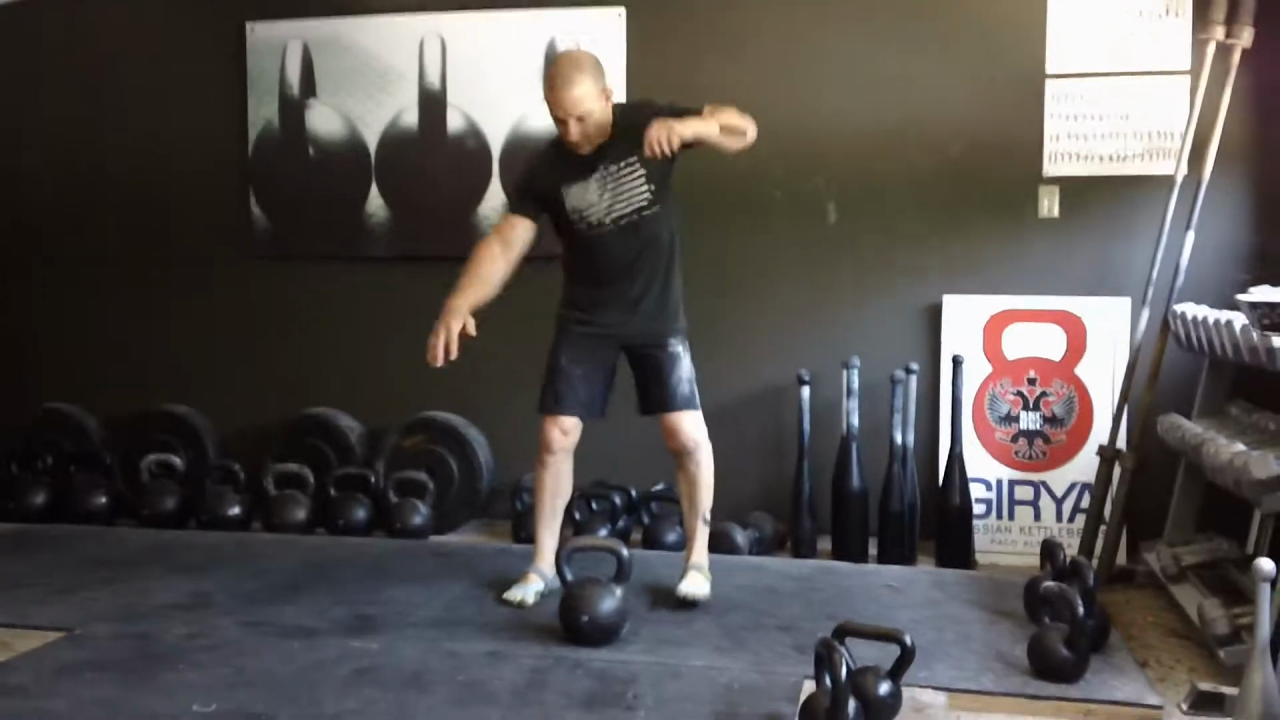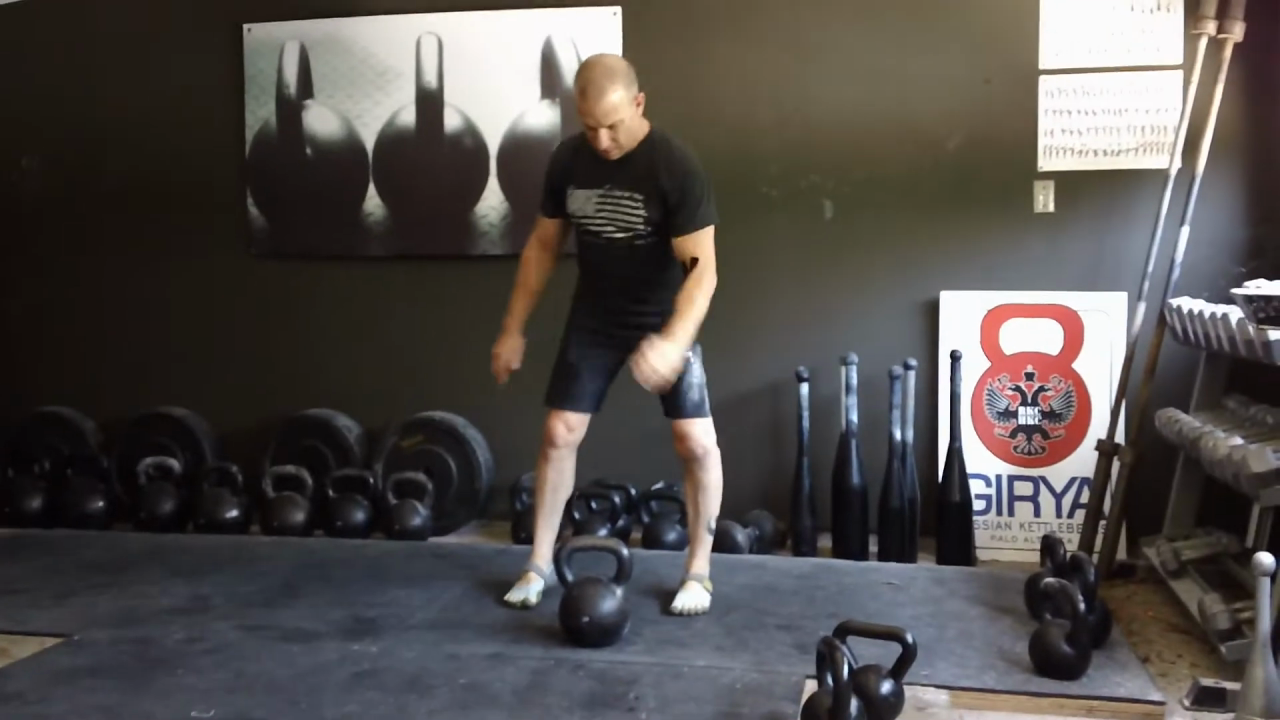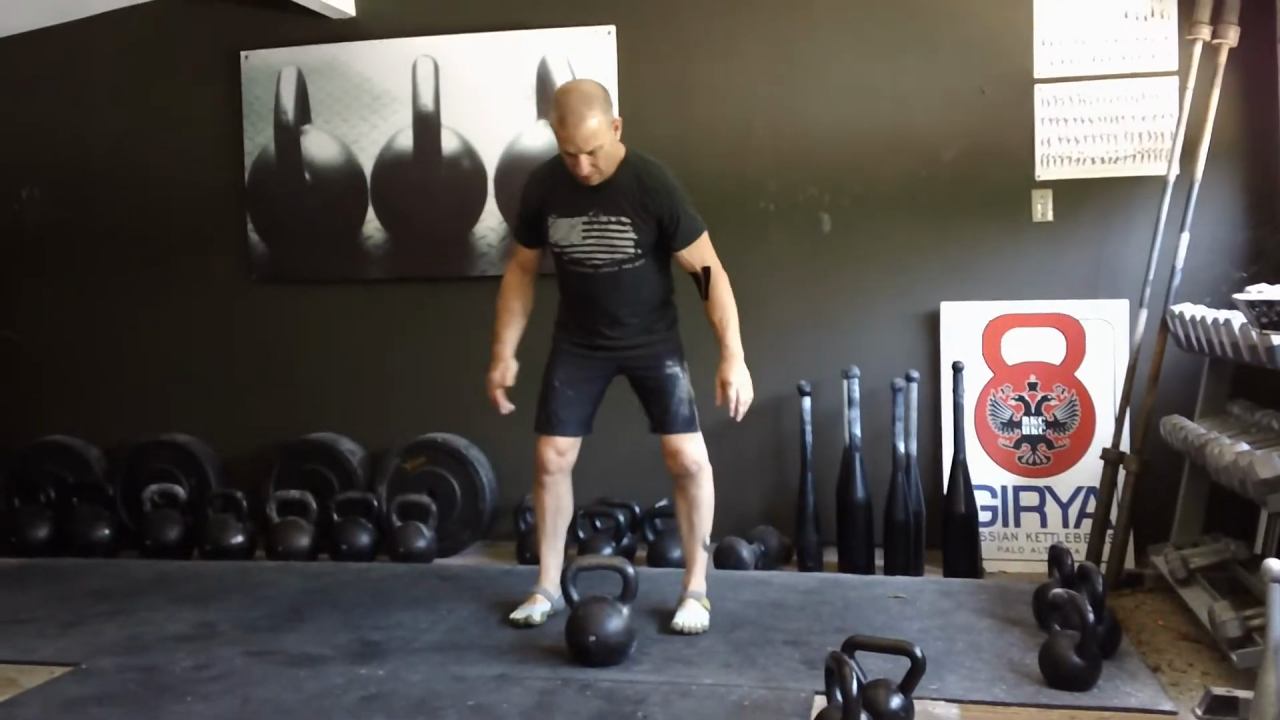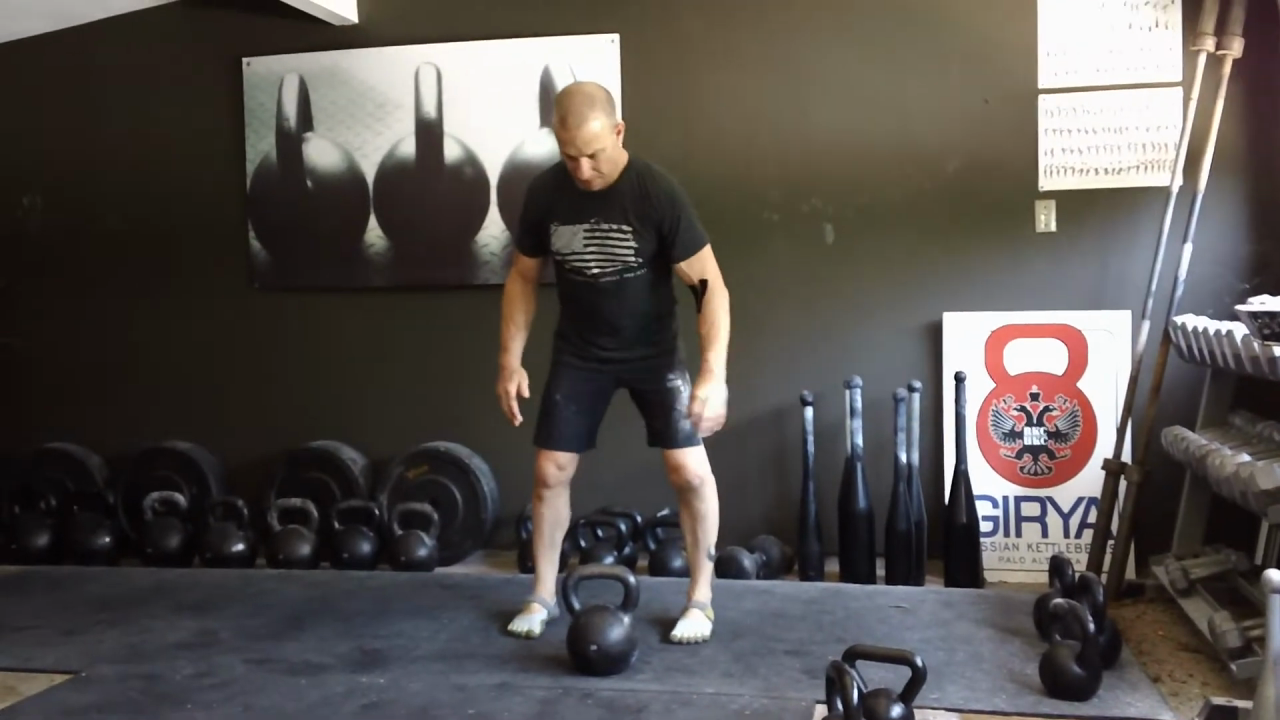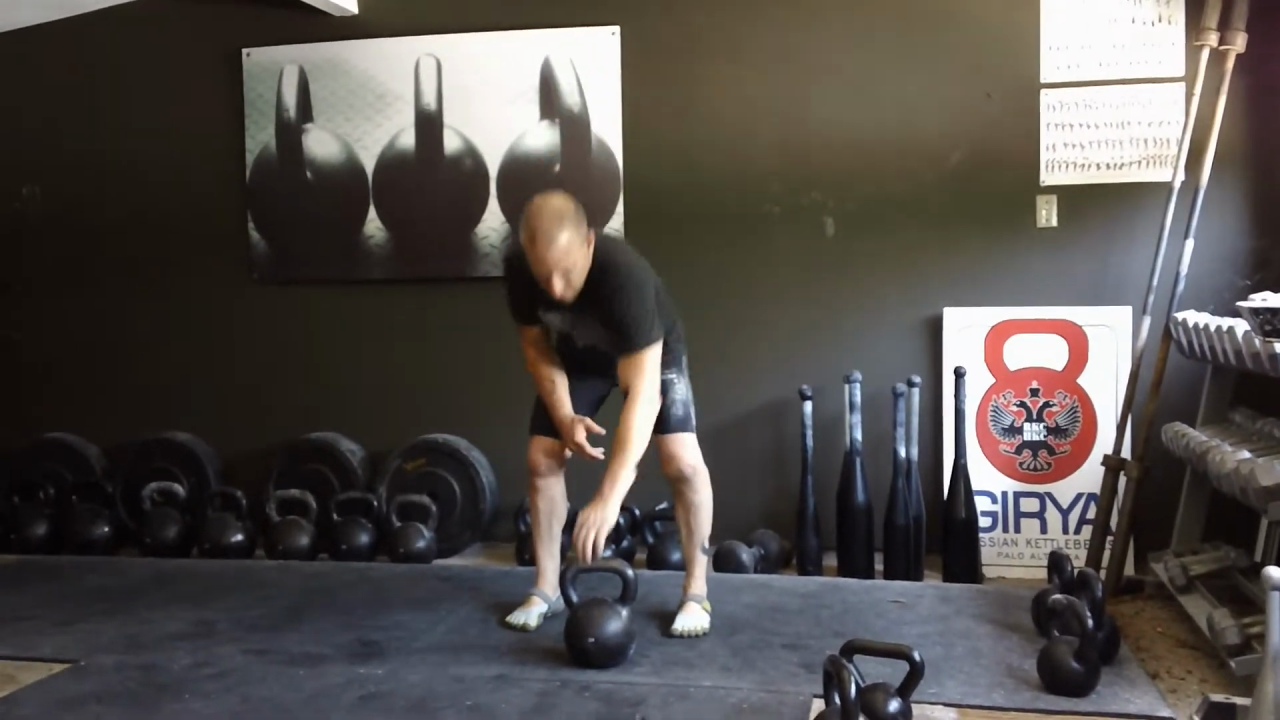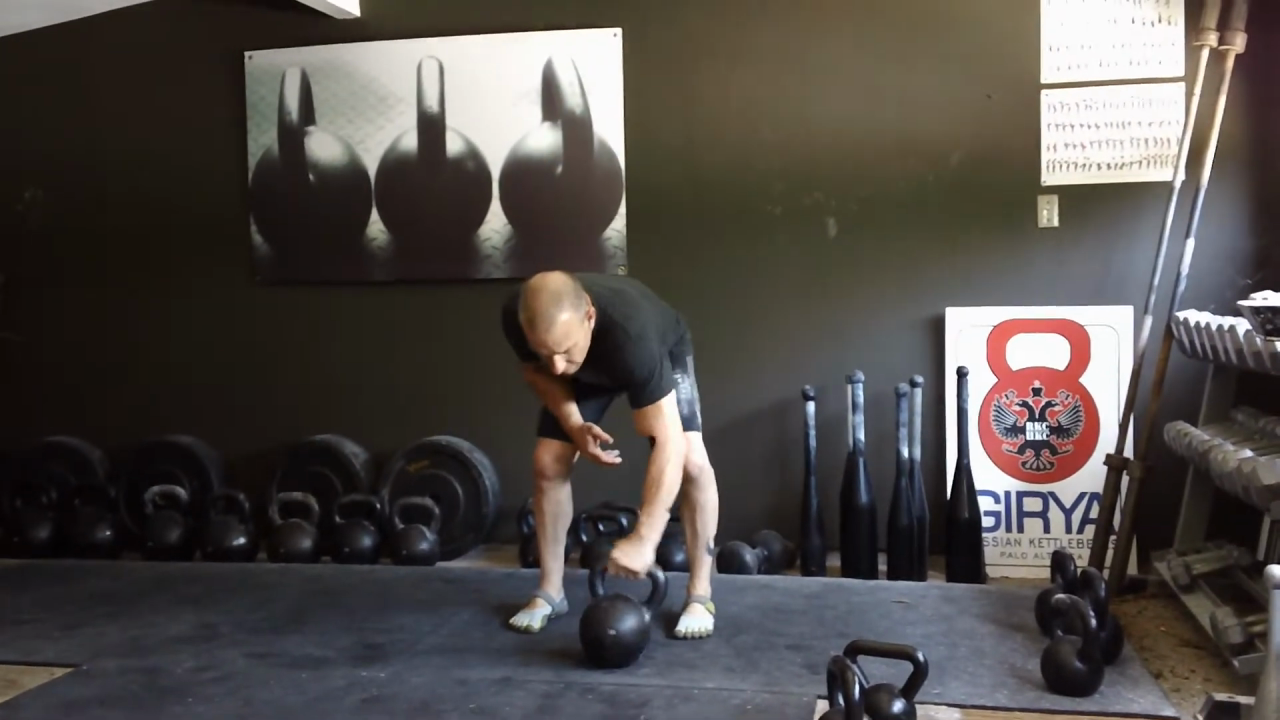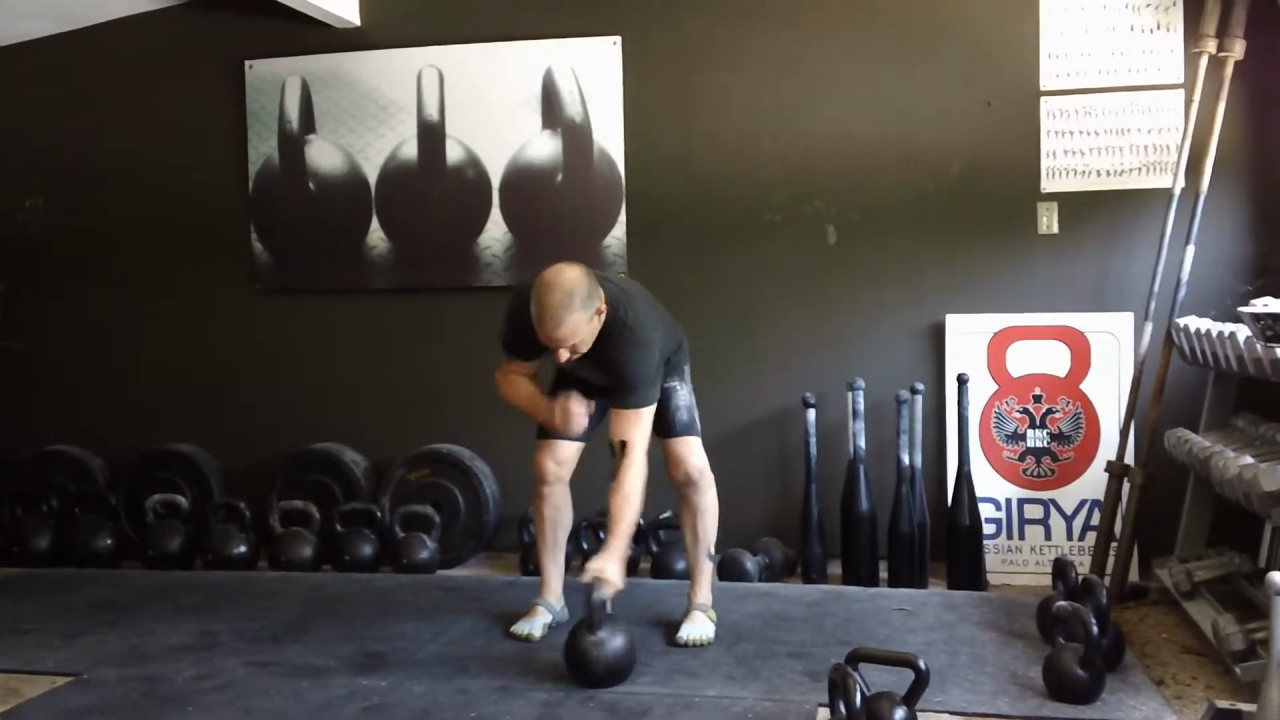
dt=0.5s
person 1, frame 1
left shoulder: (645, 122)
right shoulder: (547, 167)
left elbow: (742, 131)
right elbow: (506, 243)
left wrist: (690, 126)
right wrist: (458, 305)
left hip: (656, 315)
right hip: (586, 319)
left knee: (687, 435)
right knee: (556, 437)
left ankle: (697, 559)
right ankle: (543, 566)
person 1, frame 2
left shoulder: (674, 166)
right shoulder: (567, 159)
left elbow: (701, 267)
right elbow: (544, 244)
left wrist: (673, 341)
right wrist: (513, 328)
left hip: (662, 322)
right hip: (594, 318)
left knee: (696, 441)
right knee: (558, 435)
left ankle: (698, 572)
right ankle: (540, 564)
person 1, frame 3
left shoulder: (654, 185)
right shoulder: (542, 186)
left elbow: (707, 271)
right elbow: (521, 270)
left wrist: (733, 355)
right wrist: (503, 352)
left hip: (652, 339)
right hip: (578, 342)
left knee: (687, 458)
right knee: (551, 458)
left ankle: (695, 589)
right ankle: (548, 587)
person 1, frame 4
left shoulder: (658, 193)
right shoulder: (544, 193)
left elbow: (710, 287)
right elbow: (522, 278)
left wrist: (713, 374)
right wrist: (509, 361)
left hip: (654, 353)
right hip: (578, 353)
left knee: (690, 472)
right knee: (550, 472)
left ankle: (700, 599)
right ankle: (544, 594)
person 1, frame 5
left shoulder: (625, 278)
right shoulder: (518, 268)
left elbow: (642, 396)
right elbow: (535, 345)
left wrist: (608, 500)
right wrist: (564, 417)
left hip: (651, 356)
right hip: (576, 359)
left knee: (683, 463)
right knee: (541, 460)
left ankle: (696, 593)
right ankle: (546, 590)
person 1, frame 6
left shoulder: (632, 335)
right shoulder: (516, 316)
left elbow: (668, 445)
right elbow: (534, 370)
left wrist: (643, 538)
right wrist: (574, 425)
left hip: (664, 349)
right hip: (586, 372)
left knee: (692, 464)
right knee: (548, 463)
left ankle: (700, 596)
right ankle: (549, 591)
person 1, frame 7
left shoulder: (636, 335)
right shoulder: (524, 308)
left elbow: (632, 454)
right elbow: (510, 376)
left wrist: (614, 552)
right wrist: (550, 413)
left hip: (661, 361)
right hip: (583, 373)
left knee: (690, 468)
right knee: (548, 469)
left ankle: (701, 603)
right ankle: (550, 599)
